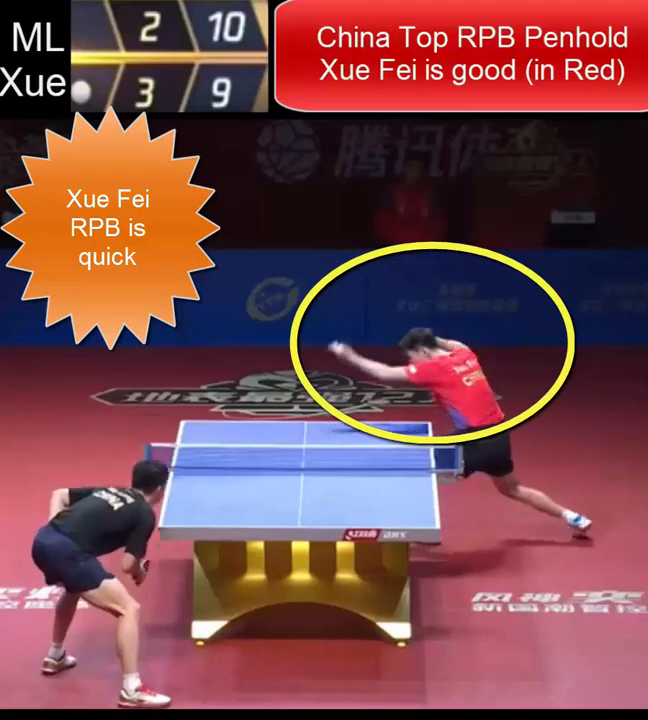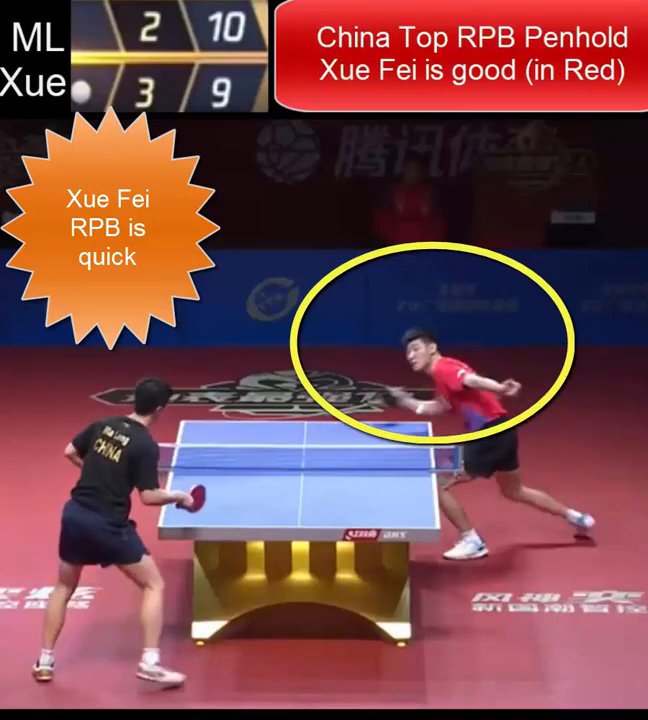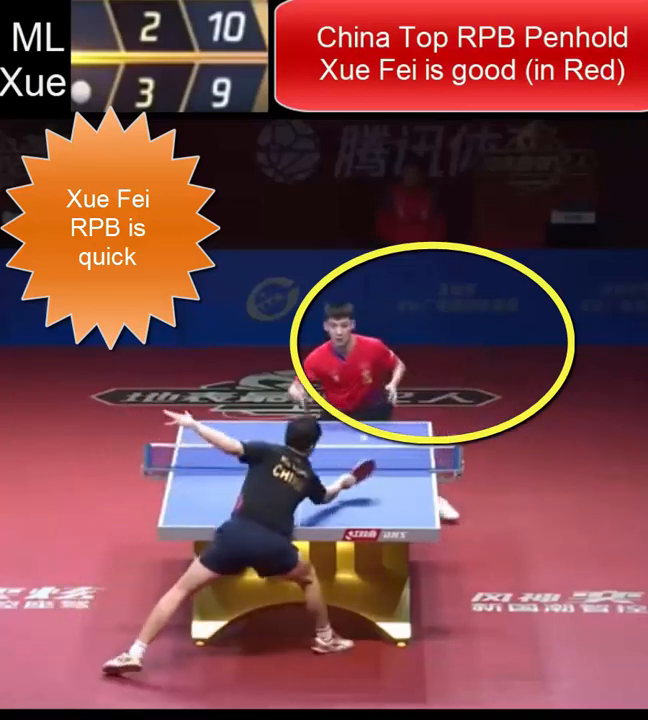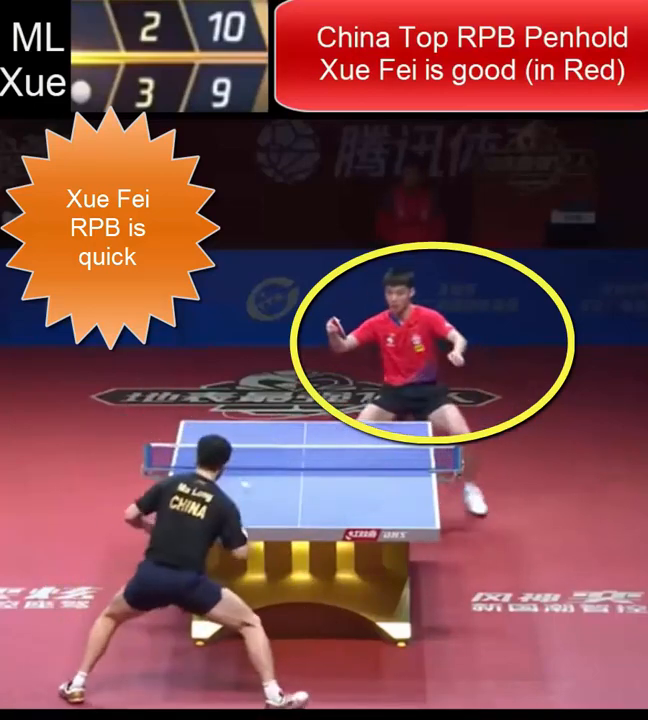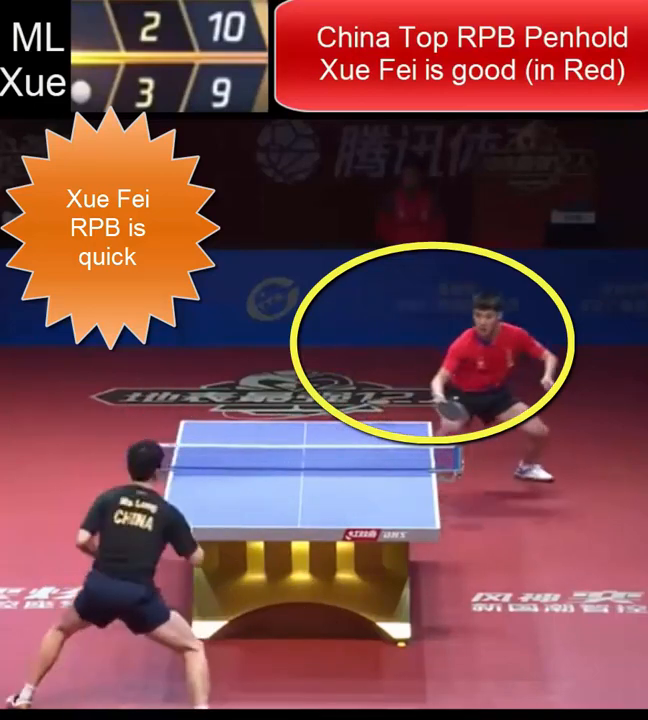
dt=0.7s
person 1, frame 1
left shoulder: (107, 491)
right shoulder: (145, 514)
left elbow: (59, 494)
right elbow: (127, 565)
right wrist: (140, 572)
left hip: (42, 541)
right hip: (67, 552)
left knee: (74, 588)
right knee: (128, 609)
left ankle: (55, 657)
right ankle: (131, 689)
person 1, frame 2
left shoulder: (102, 425)
right shoulder: (146, 446)
left elbow: (70, 453)
right elbow: (149, 497)
right wrist: (180, 497)
left hip: (74, 514)
right hip: (109, 525)
left knee: (63, 588)
right knee: (154, 586)
left ankle: (44, 662)
right ankle: (150, 662)
person 1, frame 3
left shoulder: (267, 452)
right shoulder: (309, 476)
left elbow: (231, 445)
right elbow: (326, 496)
left wrist: (191, 424)
right wrist: (344, 482)
left hip: (236, 534)
right hip: (271, 545)
left knee: (181, 589)
right knee: (308, 578)
left ankle: (134, 654)
right ankle: (325, 638)
person 1, frame 4
left shoulder: (168, 485)
right shoulder: (223, 504)
left elbow: (131, 516)
right elbow: (240, 553)
left wrist: (149, 526)
right wrist: (239, 528)
left hip: (150, 575)
right hip: (189, 582)
left knee: (109, 617)
right knee: (251, 624)
left ankle: (77, 684)
right ankle: (274, 696)
person 1, frame 5
left shoulder: (108, 498)
right shoulder: (170, 513)
left elbow: (82, 540)
right elbow: (196, 559)
left hip: (99, 586)
right hip: (138, 596)
left knee: (60, 630)
right knee: (193, 649)
left ankle: (24, 698)
right ankle: (201, 708)
person 2, frame 1
left shoulder: (434, 369)
right shoulder: (467, 356)
left elbow: (389, 373)
left wrist: (350, 356)
right wrist: (429, 340)
left hip: (474, 441)
right hip: (500, 437)
right knee: (511, 489)
right ankle: (571, 517)
person 2, frame 2
left shoulder: (445, 370)
right shoulder: (445, 370)
left elbow: (476, 381)
right elbow: (440, 407)
left wrist: (500, 389)
right wrist: (408, 401)
left hip: (490, 435)
right hip: (500, 431)
left knee: (437, 484)
right knee: (514, 491)
left ankle: (472, 541)
right ankle: (576, 517)
person 2, frame 3
left shoulder: (373, 347)
right shoulder: (317, 358)
left elbow: (398, 365)
right elbow: (294, 388)
left wrist: (393, 384)
right wrist: (299, 394)
left hip: (374, 410)
right hip: (338, 414)
left ankle: (436, 500)
person 2, frame 4
left shoulder: (428, 317)
right shoulder: (376, 324)
left elbow: (458, 338)
right elbow: (343, 345)
left wrist: (456, 351)
right wrist: (334, 335)
left hip: (427, 389)
right hip: (392, 391)
left knee: (462, 434)
left ankle: (470, 488)
person 2, frame 5
left shoulder: (516, 335)
right shoulder: (462, 344)
left elbow: (549, 357)
right elbow: (440, 378)
left wrist: (547, 377)
right wrist: (439, 395)
left hip: (495, 393)
right hip: (462, 395)
left knee: (539, 431)
right knee: (447, 432)
left ankle: (527, 467)
